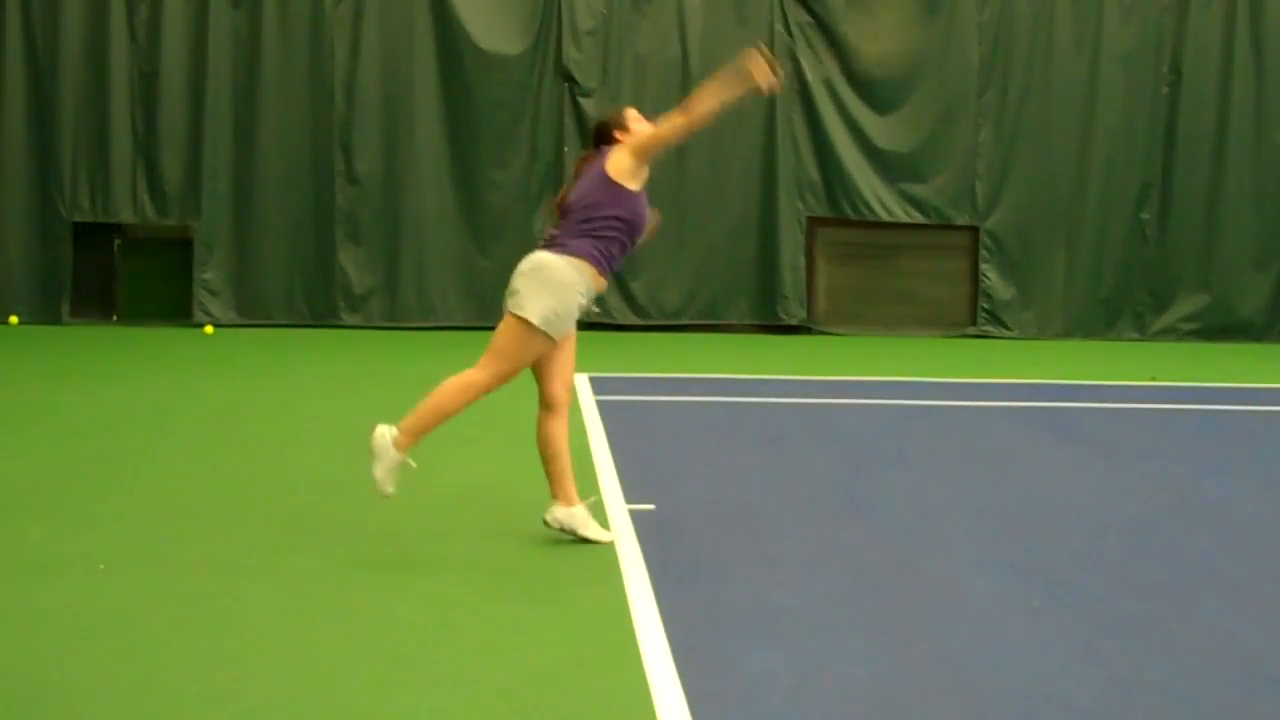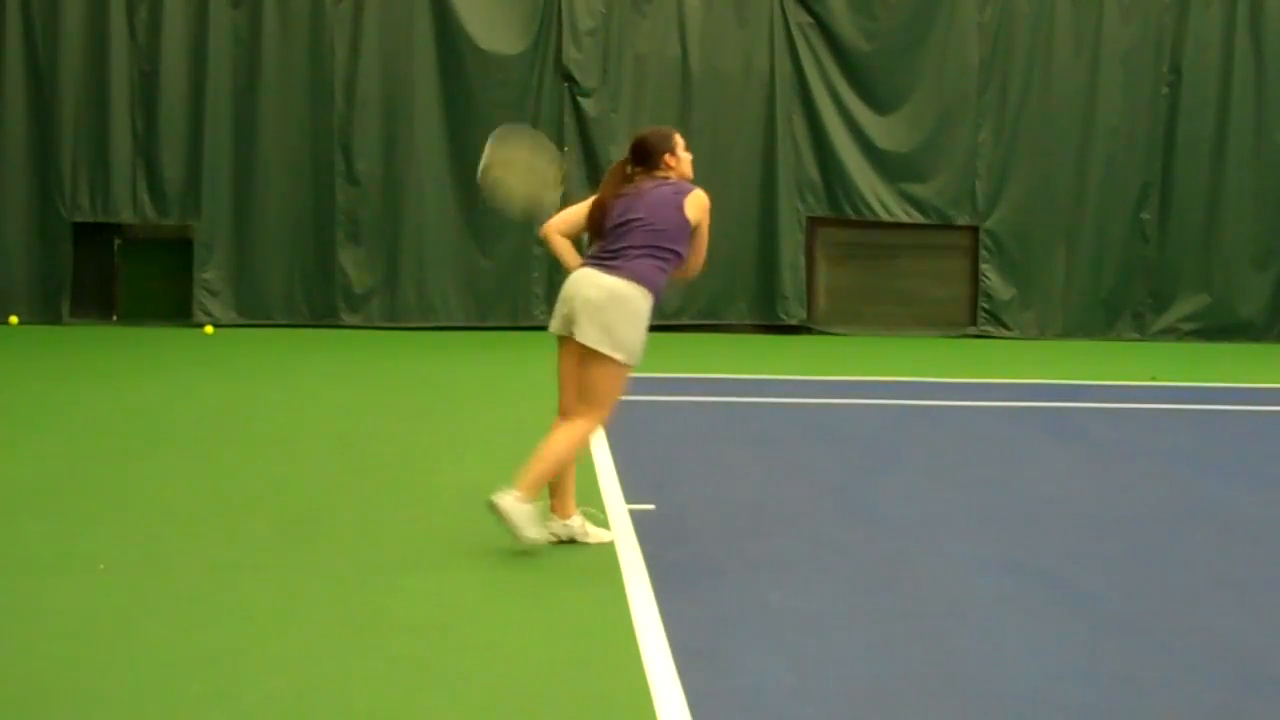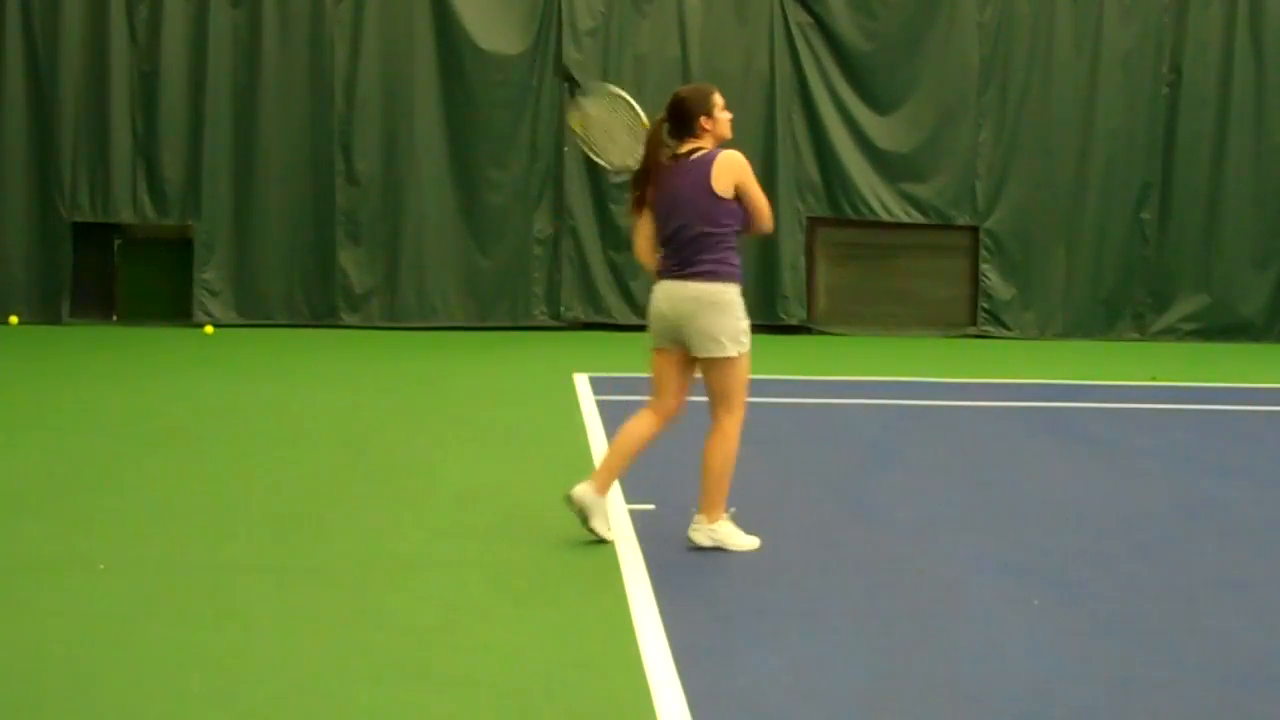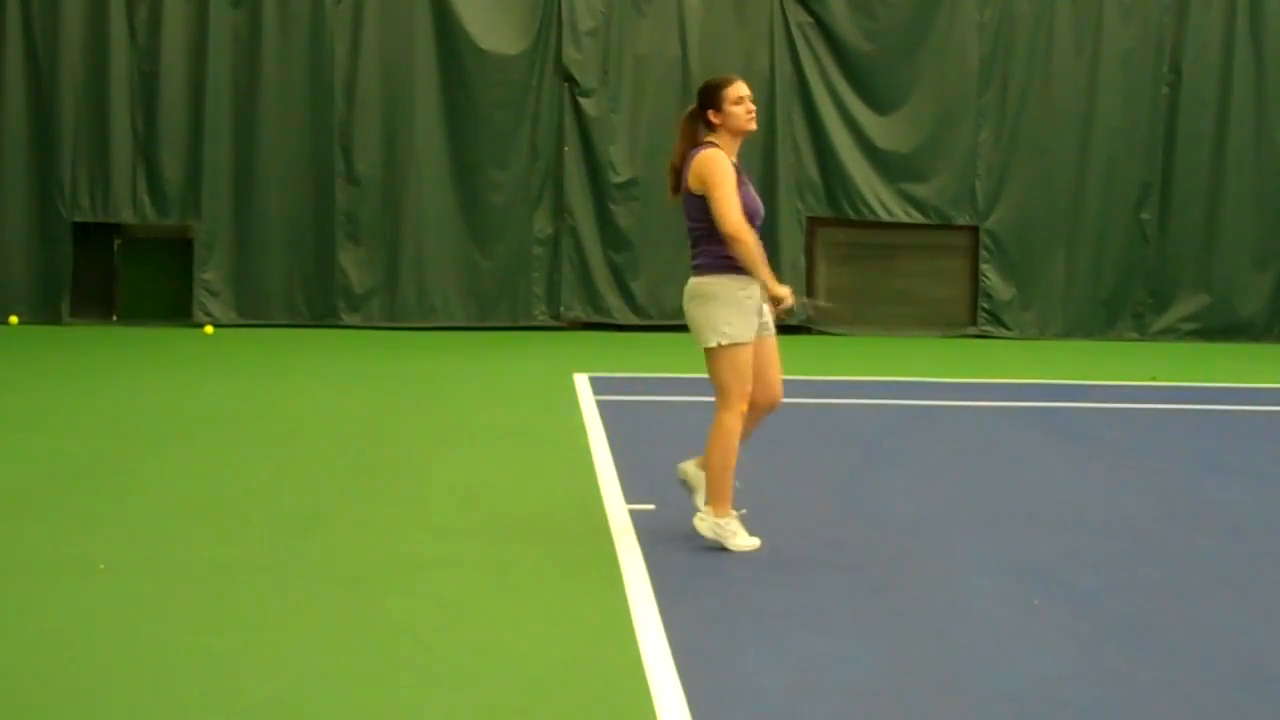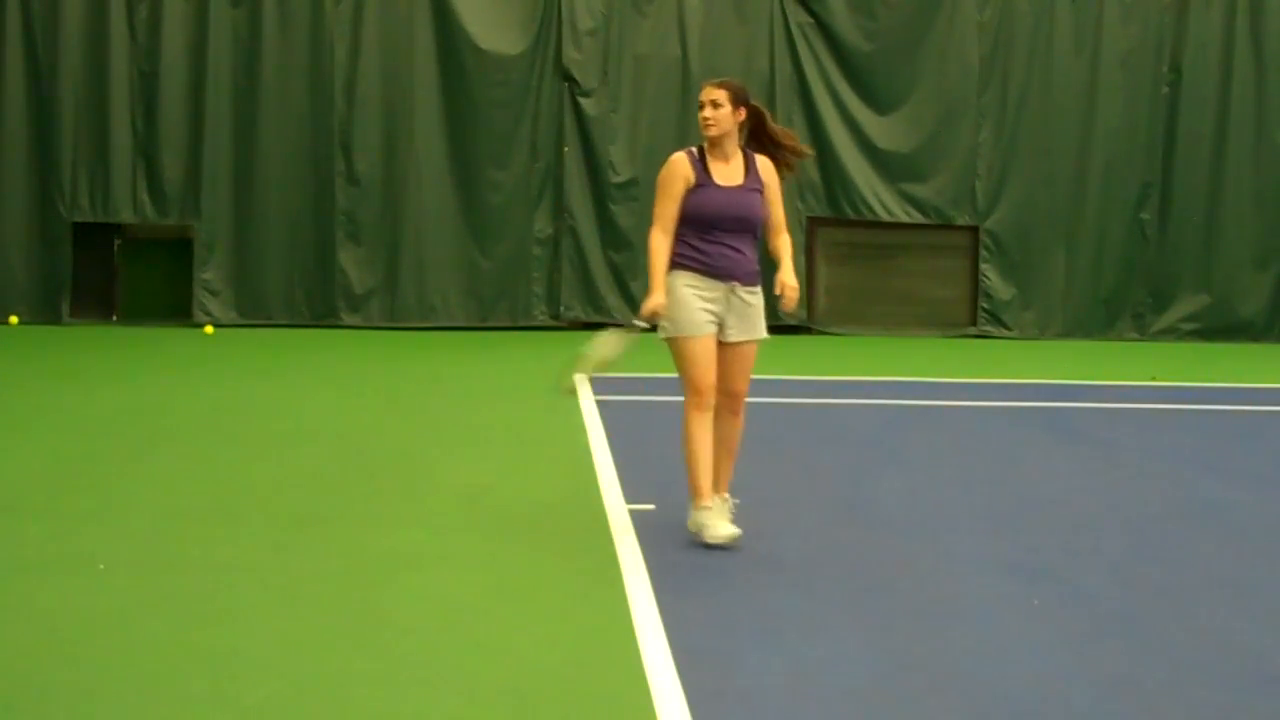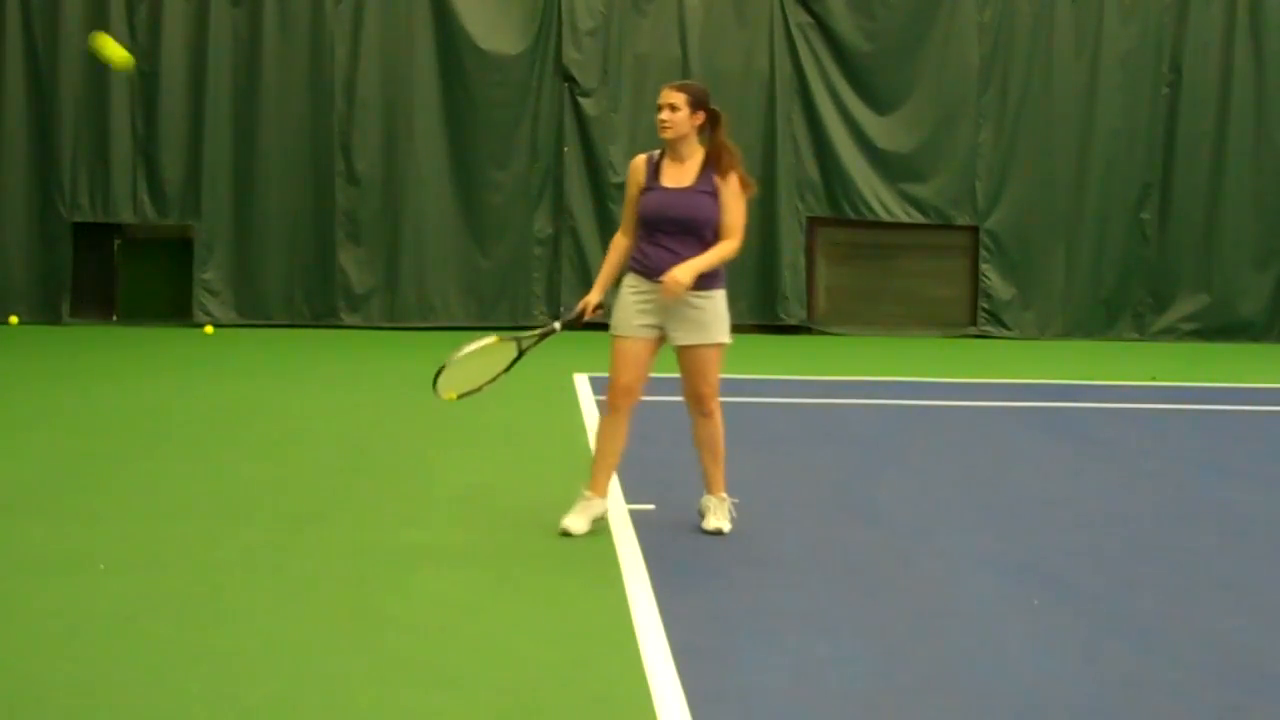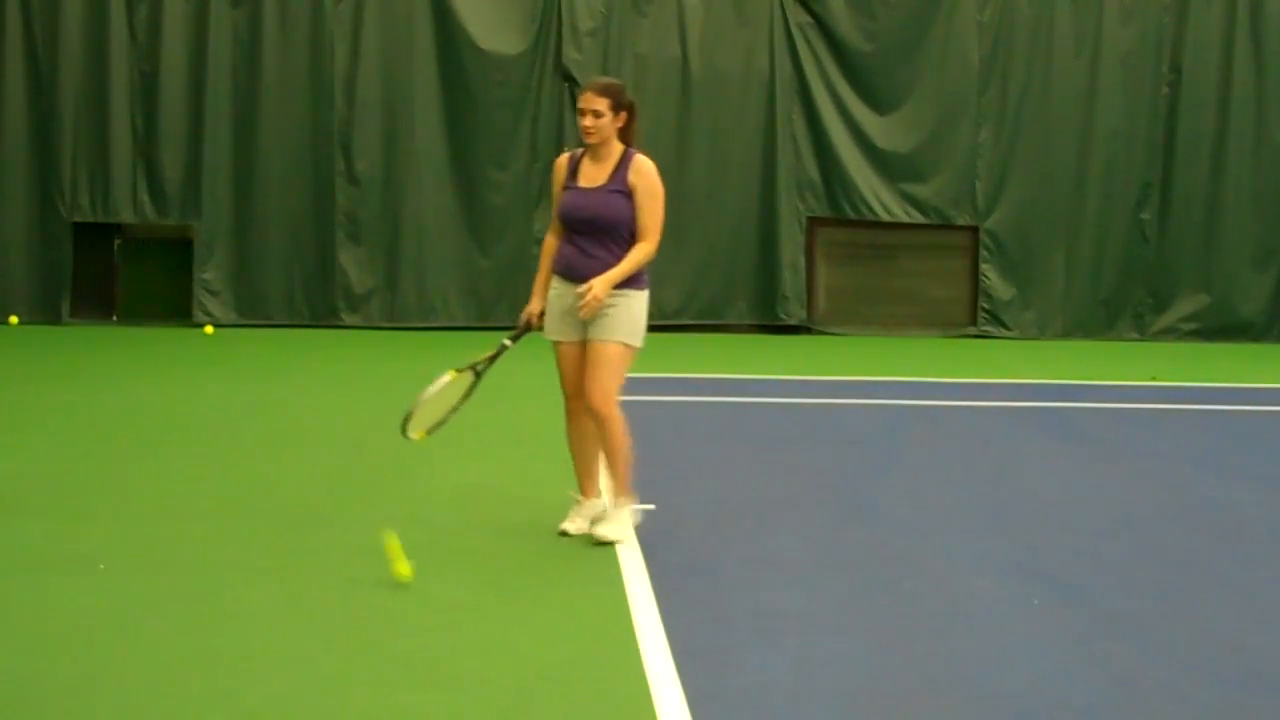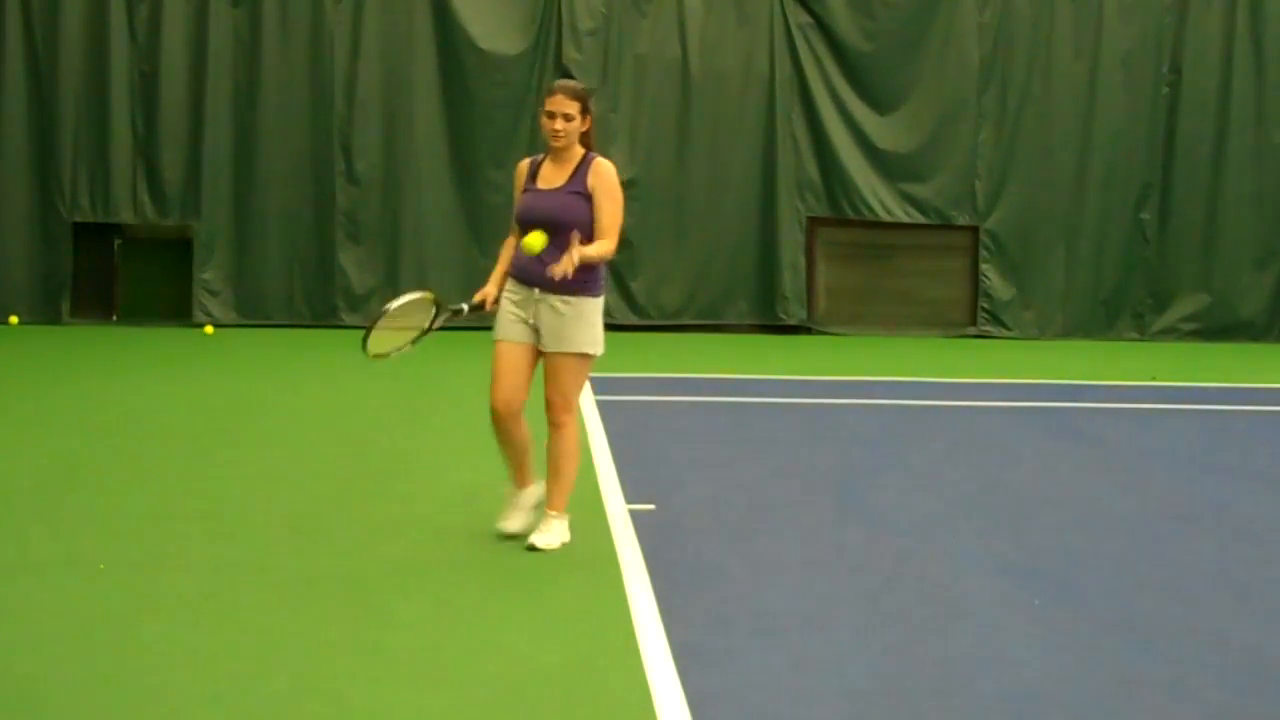
dt=0.4s
person 1, frame 1
left shoulder: (608, 175)
right shoulder: (625, 159)
right elbow: (689, 115)
left wrist: (634, 222)
right wrist: (743, 76)
left hip: (558, 283)
right hip: (555, 280)
left knee: (556, 400)
right knee: (487, 374)
left ankle: (566, 506)
right ankle: (397, 441)
person 1, frame 2
left shoulder: (617, 195)
right shoulder: (695, 198)
left elbow: (552, 230)
right elbow: (690, 267)
left hip: (581, 288)
right hip: (623, 301)
left knee: (573, 412)
right knee: (589, 417)
left ankle: (562, 515)
right ankle: (521, 497)
person 1, frame 3
left shoulder: (658, 175)
right shoulder: (730, 163)
left elbow: (644, 250)
right elbow: (764, 224)
left hip: (668, 298)
right hip: (714, 300)
left knee: (660, 409)
right knee: (729, 414)
left ankle: (593, 489)
right ankle: (711, 521)
person 1, frame 4
left shoulder: (719, 161)
right shoulder: (712, 159)
right elbow: (734, 230)
left wrist: (761, 285)
right wrist: (771, 282)
left hip: (742, 293)
right hip: (723, 293)
left knee: (767, 396)
right knee: (736, 404)
left ankle: (702, 469)
right ankle: (719, 515)
person 1, frame 5
left shoulder: (764, 167)
right shoulder: (682, 163)
left elbow: (778, 231)
right elbow: (661, 231)
left wrist: (786, 268)
right wrist: (656, 289)
left hip: (745, 293)
right hip: (692, 288)
left knee: (733, 400)
right knee: (701, 397)
left ankle: (719, 494)
right ankle: (703, 507)
person 1, frame 6
left shoulder: (722, 171)
right shoulder: (642, 167)
left elbow: (732, 241)
right elbow: (626, 234)
left wrist: (691, 268)
right wrist: (598, 288)
left hip: (700, 298)
right hip: (640, 293)
left knee: (704, 402)
right knee: (620, 396)
left ankle: (716, 497)
right ankle: (594, 497)
person 1, frame 7
left shoulder: (640, 169)
right shoulder: (565, 165)
left elbow: (648, 242)
left wrist: (607, 280)
right wrist: (538, 293)
left hip: (620, 298)
right hip: (566, 294)
left knee: (601, 403)
right knee: (575, 402)
left ankle: (622, 502)
right ankle: (590, 500)
person 1, frame 8
left shoulder: (600, 171)
right shoulder: (527, 169)
left elbow: (608, 243)
left wrist: (579, 254)
right wrist: (495, 281)
left hip: (574, 303)
right hip: (519, 298)
left knee: (560, 410)
right knee: (503, 406)
left ankle: (557, 514)
right ankle: (525, 488)
